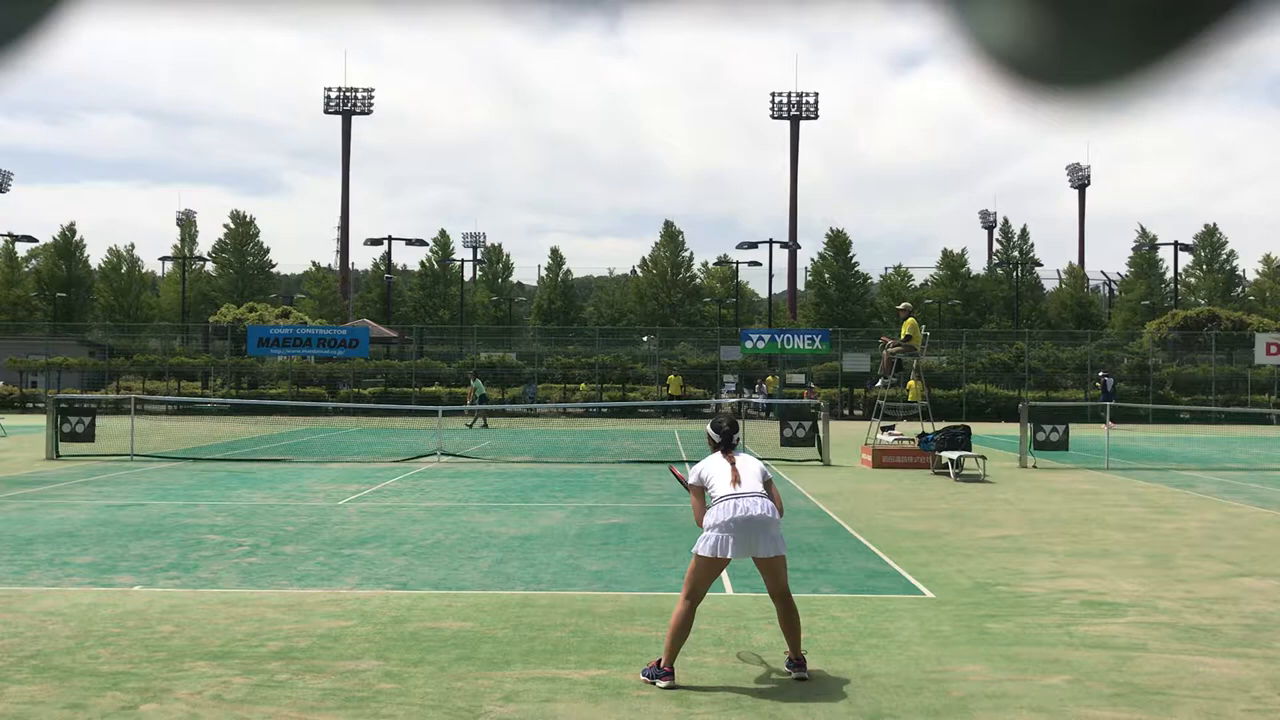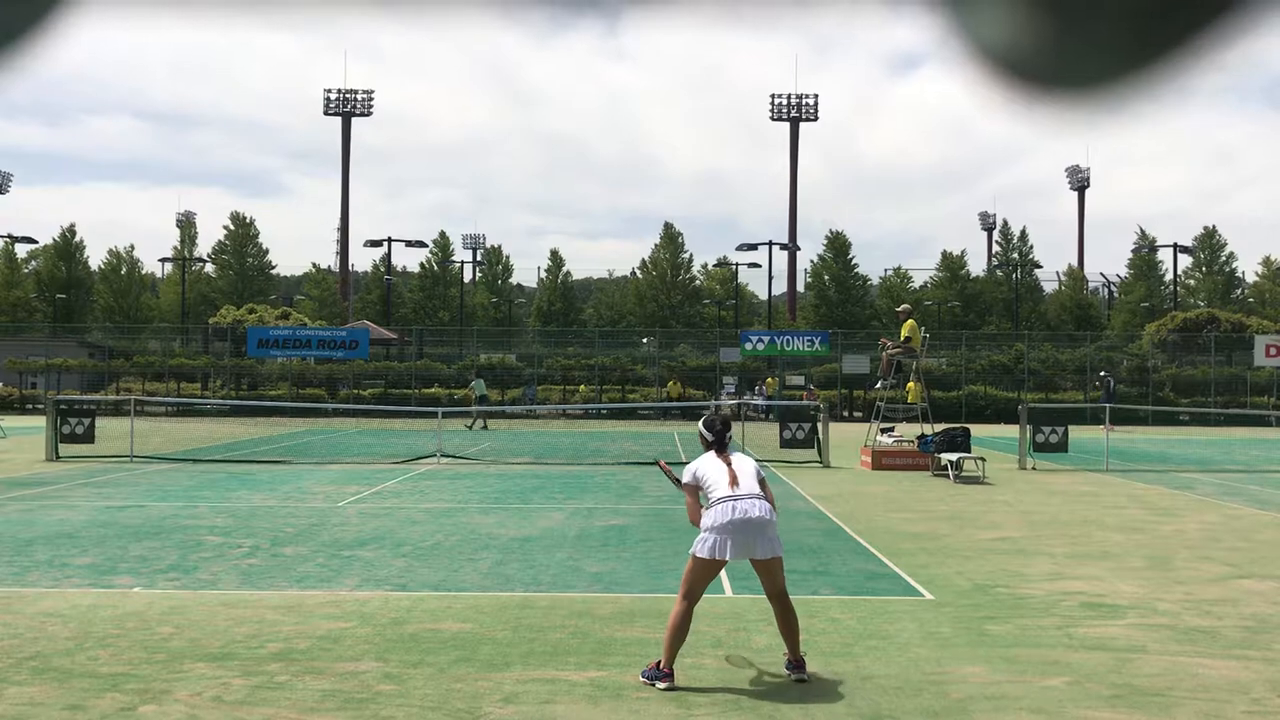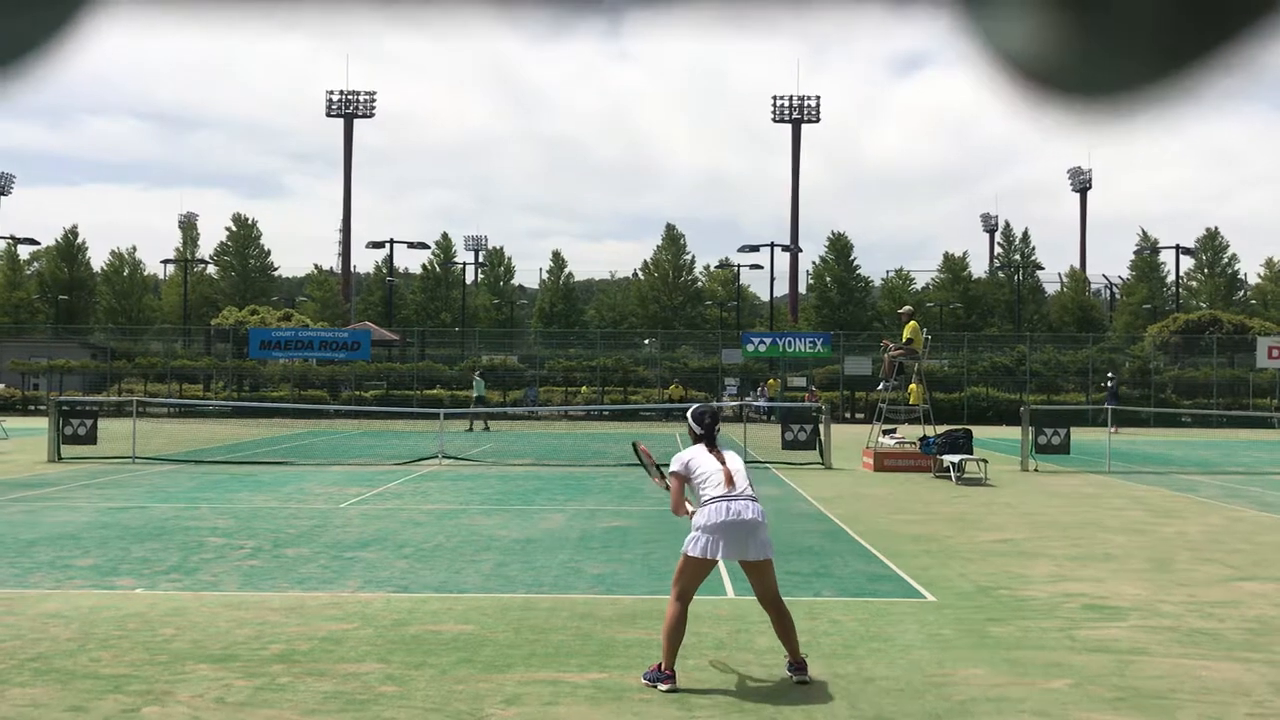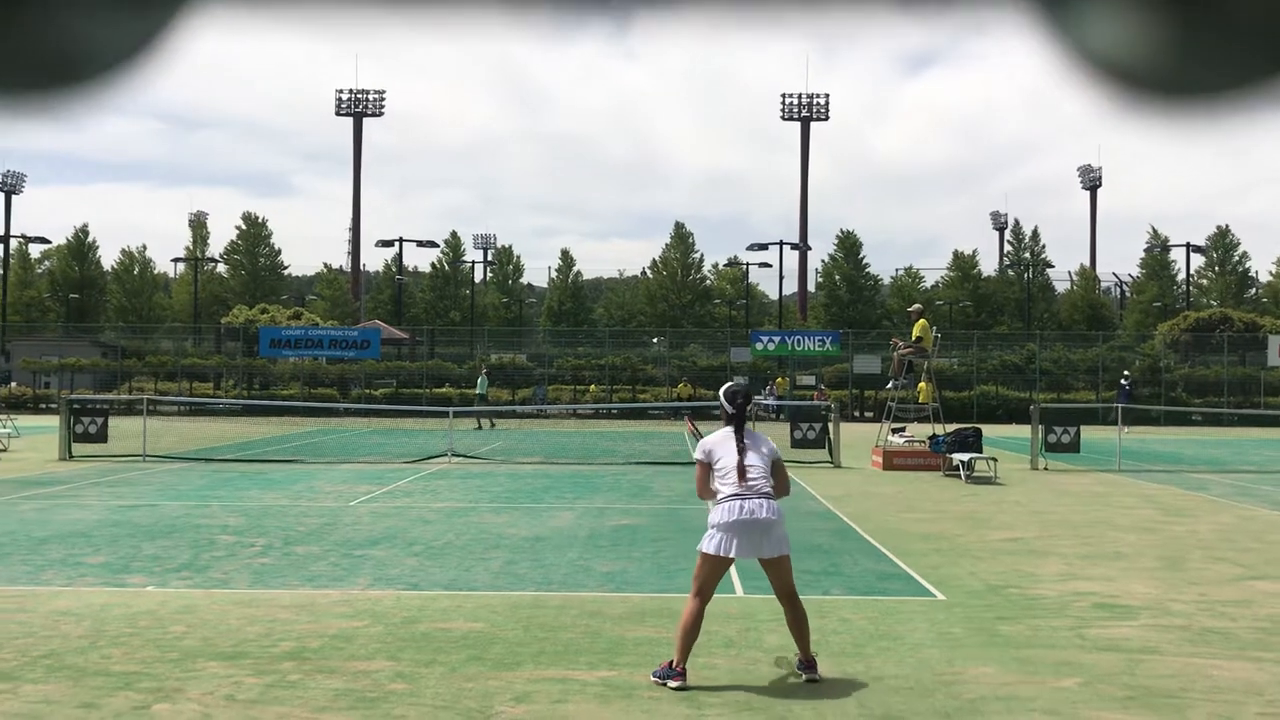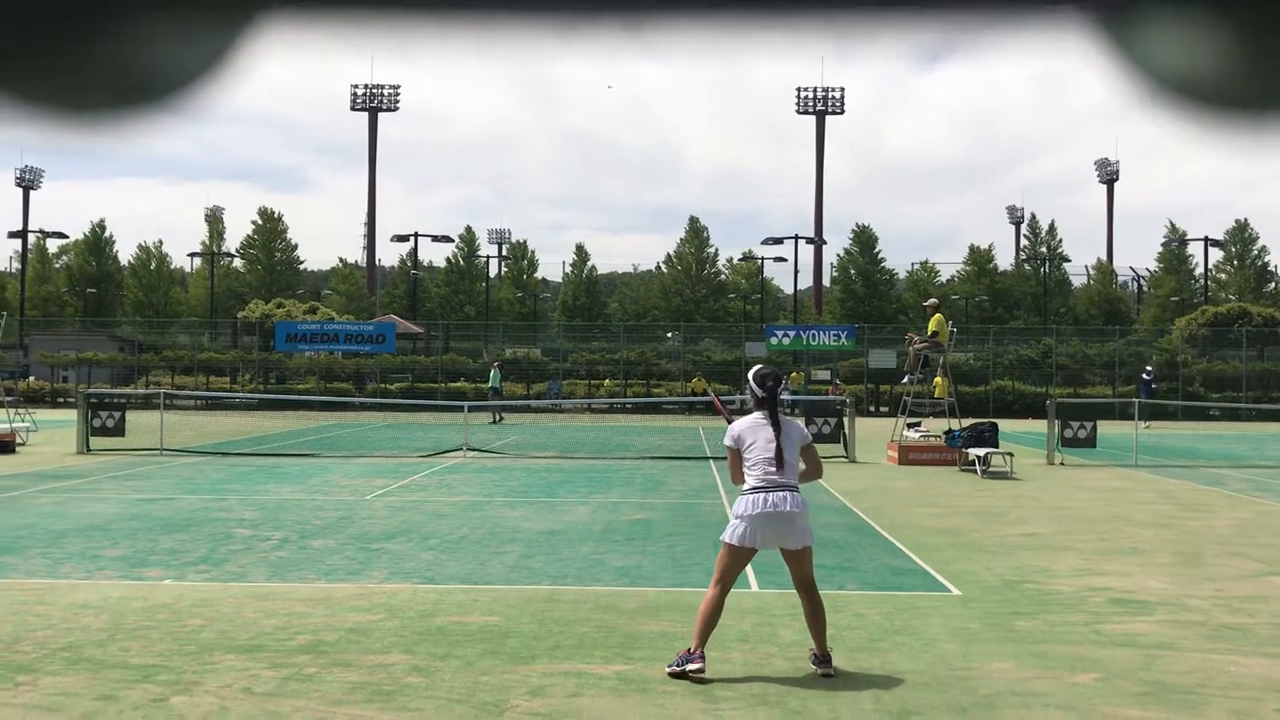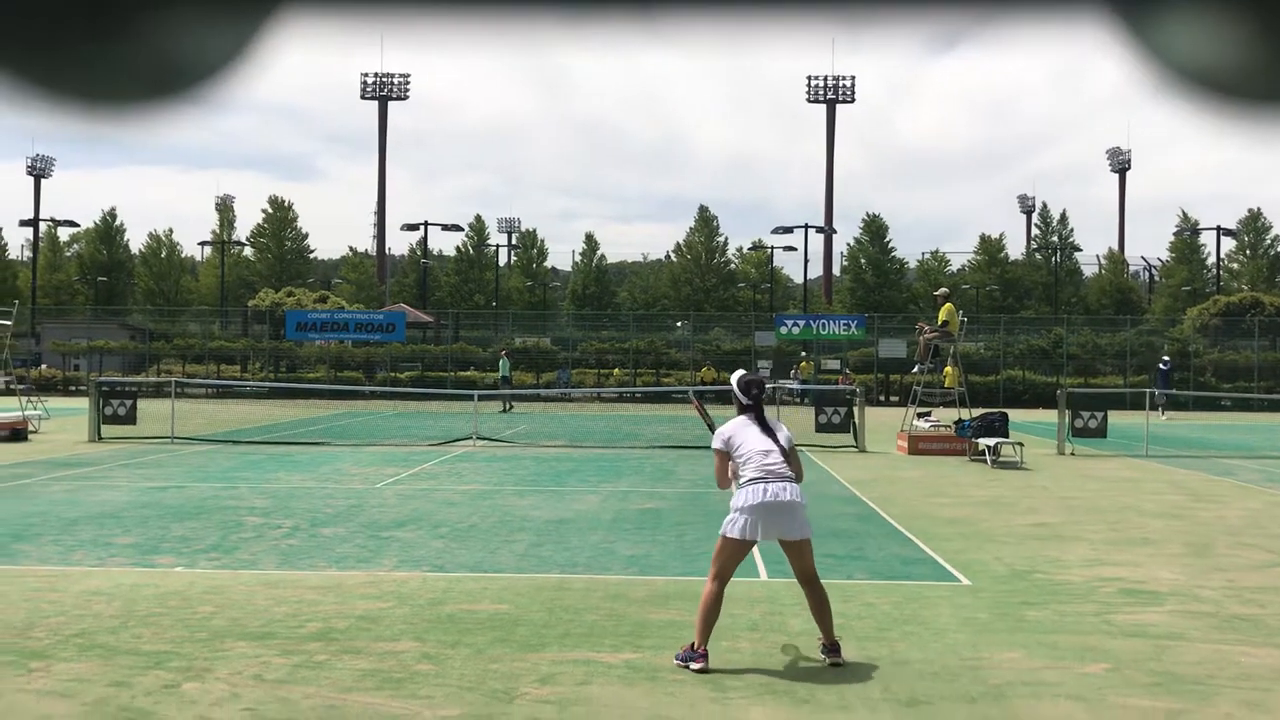
dt=0.3s
person 1, frame 1
left shoulder: (700, 467)
right shoulder: (755, 462)
left elbow: (700, 519)
right elbow: (778, 508)
left hip: (724, 517)
right hip: (764, 516)
left knee: (690, 597)
right knee: (781, 594)
left ankle: (664, 668)
right ankle: (797, 660)
person 1, frame 2
left shoulder: (694, 466)
right shoulder: (748, 460)
left elbow: (695, 518)
right elbow: (771, 504)
left hip: (722, 518)
right hip: (761, 516)
left knee: (687, 597)
right knee: (778, 595)
left ankle: (664, 669)
right ankle: (796, 662)
person 1, frame 3
left shoulder: (683, 457)
right shoulder: (733, 456)
left elbow: (676, 508)
left wrist: (690, 510)
left hip: (713, 519)
right hip: (753, 517)
left knee: (679, 596)
right knee: (771, 599)
left ankle: (666, 671)
right ankle: (798, 663)
person 1, frame 4
left shoulder: (709, 442)
right shoulder: (766, 442)
left elbow: (703, 492)
right elbow: (784, 488)
left hip: (729, 516)
right hip: (768, 515)
left knee: (699, 596)
right knee: (788, 595)
left ankle: (677, 669)
right ankle: (807, 662)
person 1, frame 5
left shoulder: (738, 428)
right shoulder: (796, 427)
right elbow: (816, 471)
left hip: (752, 507)
right hip: (792, 507)
left knee: (719, 585)
right knee: (807, 586)
left ankle: (695, 654)
right ankle: (823, 657)
person 1, frame 6
left shoulder: (726, 431)
right shoulder: (779, 428)
left elbow: (722, 483)
right elbow: (798, 475)
left hip: (751, 500)
right hip: (791, 498)
left knee: (716, 578)
right knee: (809, 579)
left ankle: (698, 651)
right ankle: (831, 646)
